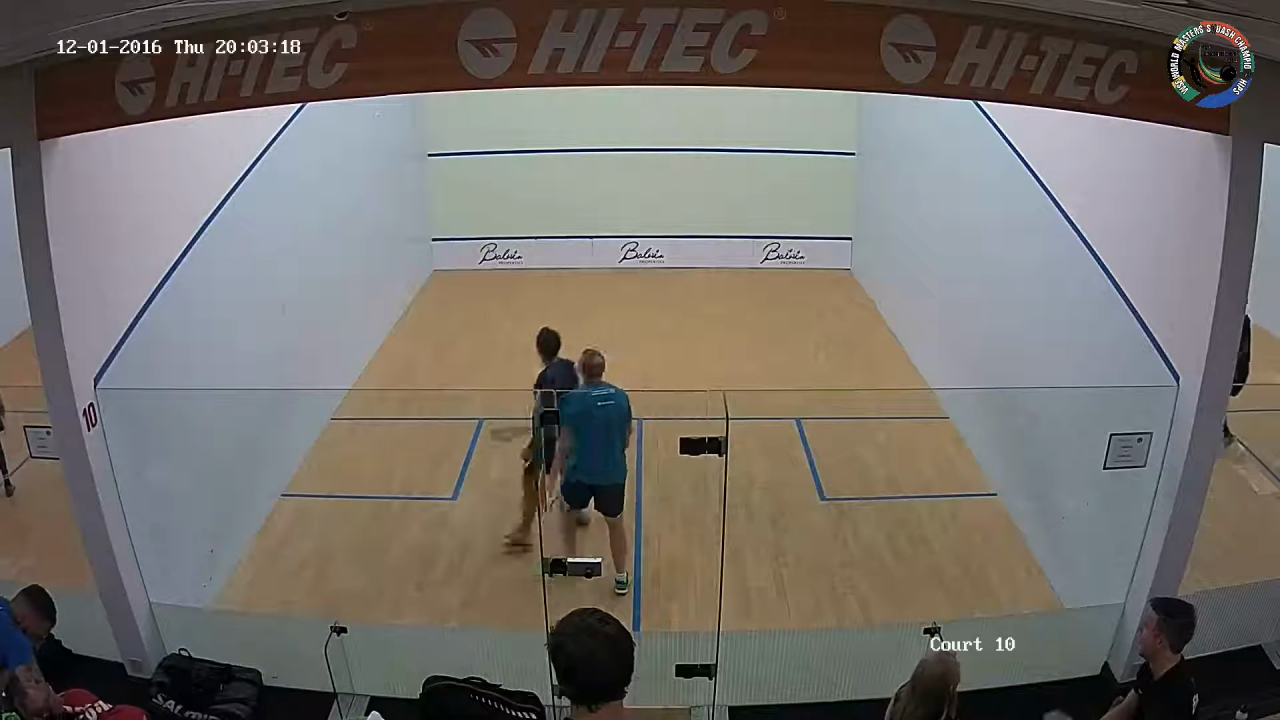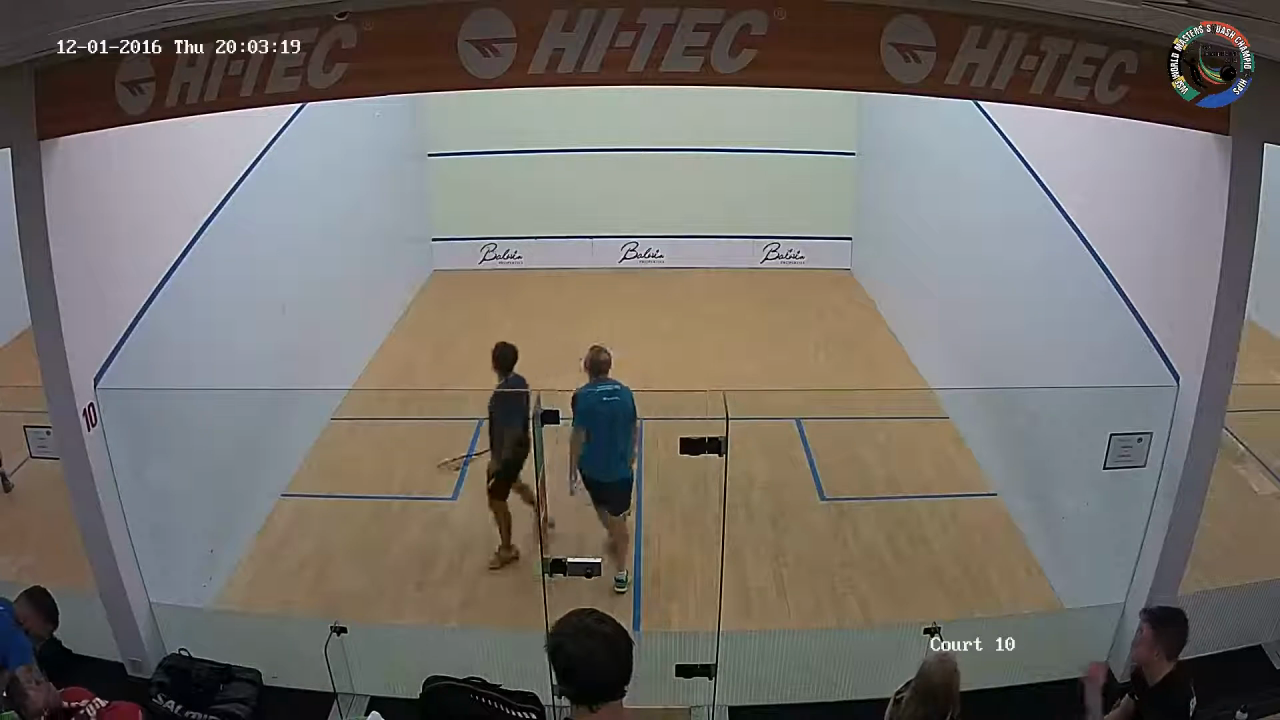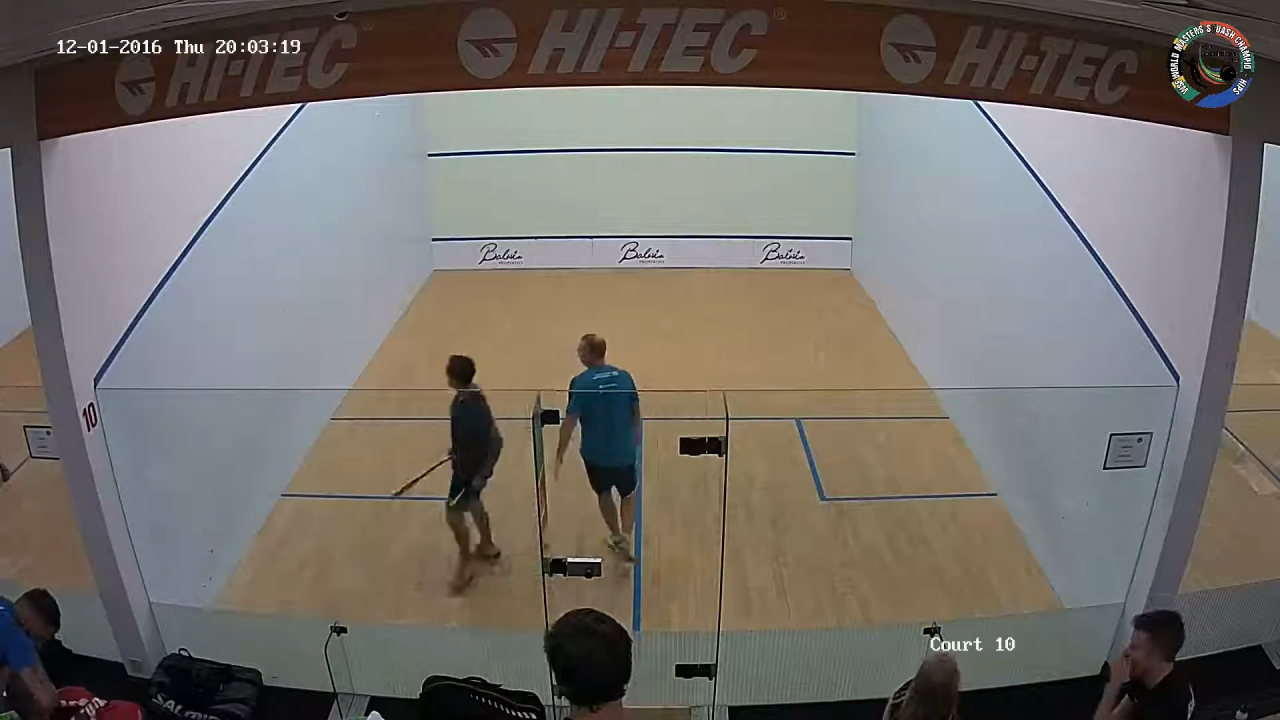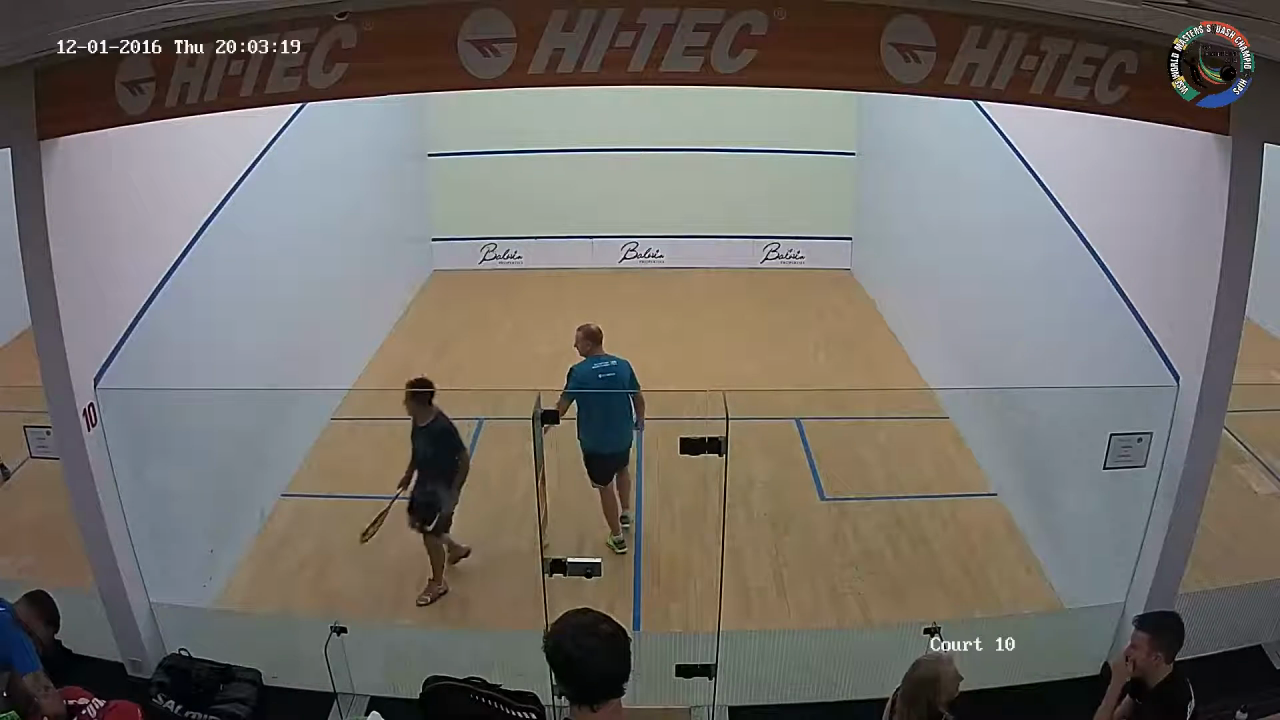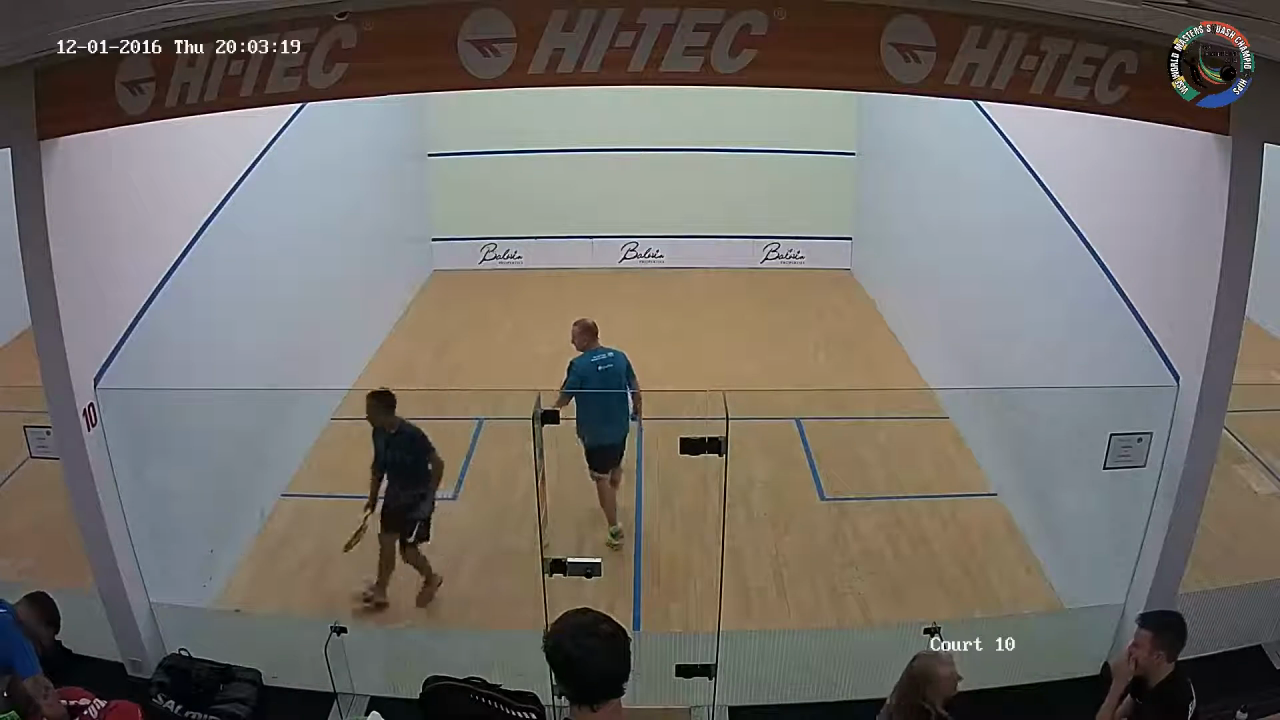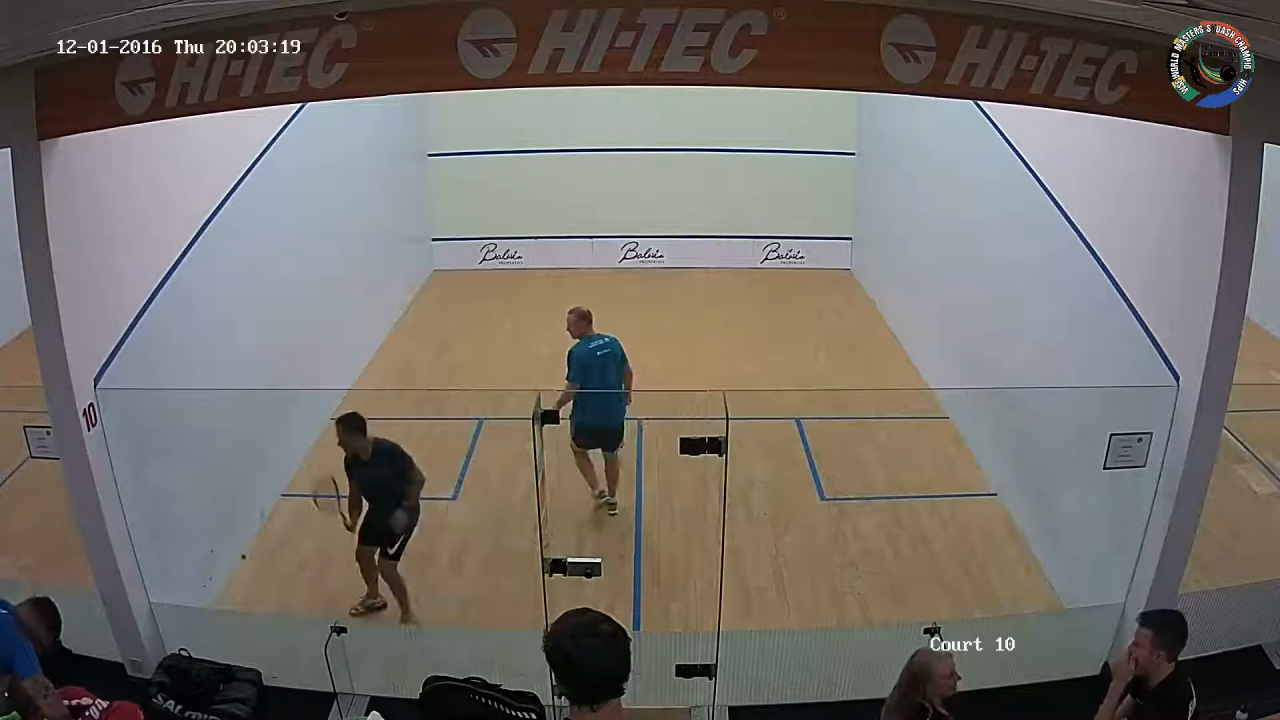
dt=0.2s
person 1, frame 1
left shoulder: (574, 399)
right shoulder: (620, 396)
left elbow: (565, 440)
right elbow: (628, 431)
left wrist: (555, 469)
left hip: (580, 470)
right hip: (613, 471)
left knee: (569, 510)
right knee: (614, 522)
left ankle: (569, 557)
right ankle: (621, 578)
person 1, frame 2
left shoulder: (582, 396)
right shoulder: (625, 393)
left elbow: (578, 436)
right elbow: (633, 430)
left wrist: (573, 468)
right wrist: (631, 454)
left hip: (591, 466)
right hip: (620, 466)
left knee: (600, 504)
right knee: (619, 518)
left ankle: (612, 538)
right ankle: (621, 575)
person 1, frame 3
left shoulder: (580, 383)
right shoulder: (624, 377)
left elbow: (570, 422)
right elbow: (636, 413)
left wrist: (559, 454)
right wrist: (635, 437)
left hip: (595, 453)
right hip: (625, 450)
left knee: (604, 495)
right knee: (628, 496)
left ankle: (616, 536)
right ankle: (626, 538)
person 1, frame 4
left shoulder: (579, 372)
right shoulder: (623, 365)
left elbow: (563, 406)
right elbow: (639, 398)
left wrist: (547, 425)
right wrist: (640, 419)
left hip: (595, 442)
right hip: (623, 436)
left knee: (605, 487)
right knee: (622, 470)
left ankle: (617, 537)
right ankle: (625, 514)
person 1, frame 5
left shoulder: (579, 365)
right shoulder: (619, 357)
left elbow: (564, 399)
right elbow: (635, 389)
right wrist: (637, 410)
left hip: (594, 432)
right hip: (620, 427)
left knee: (601, 479)
right knee: (615, 466)
left ankle: (615, 529)
right ankle: (611, 504)
person 1, frame 6
left shoulder: (578, 352)
right shoulder: (613, 343)
left elbow: (573, 389)
right elbow: (628, 373)
left wrist: (557, 406)
right wrist: (627, 395)
left hip: (588, 415)
right hip: (615, 412)
left knee: (579, 451)
right knee: (611, 455)
left ankle: (599, 492)
right ankle: (612, 499)
person 2, frame 1
left shoulder: (546, 377)
right shoulder: (568, 367)
left elbow: (543, 415)
left wrist: (531, 446)
left hip: (550, 432)
left knee: (530, 476)
left ankle: (524, 532)
person 2, frame 2
left shoulder: (504, 394)
right shoulder: (518, 382)
left elbow: (512, 432)
left wrist: (497, 460)
left hip: (510, 452)
right hip: (521, 446)
left knee: (496, 500)
right knee: (515, 484)
left ankle: (507, 549)
right ankle: (541, 516)
person 2, frame 3
left shoulder: (474, 405)
right shoulder: (465, 396)
left elbow: (496, 440)
left wrist: (483, 473)
right wrist: (457, 449)
left hip: (473, 466)
right hip: (465, 461)
left knee: (454, 514)
right knee: (473, 504)
left ankle: (465, 565)
right ankle: (487, 546)
person 2, frame 4
left shoulder: (443, 428)
right shoulder: (418, 419)
left elbow: (463, 461)
left wrist: (453, 494)
right wrist: (409, 473)
left hip: (440, 488)
right hip: (423, 483)
left knee: (431, 536)
right knee: (415, 522)
left ankle: (438, 583)
right ankle: (456, 549)
person 2, frame 5
left shoulder: (411, 435)
right shoulder: (378, 431)
left elbow: (437, 464)
left wrist: (429, 499)
right wrist: (373, 495)
left hip: (416, 497)
right hip: (394, 493)
left knee: (409, 550)
right knee: (385, 543)
left ankle: (431, 580)
right ankle: (380, 591)
person 2, frame 6
left shoulder: (390, 451)
right shoulder: (351, 460)
left elbow: (418, 478)
right elbow: (355, 491)
left wrist: (405, 510)
right wrist: (353, 517)
left hip: (399, 516)
right hip: (377, 511)
left knee: (386, 568)
right knee: (362, 554)
left ankle: (407, 614)
right ankle: (373, 597)
